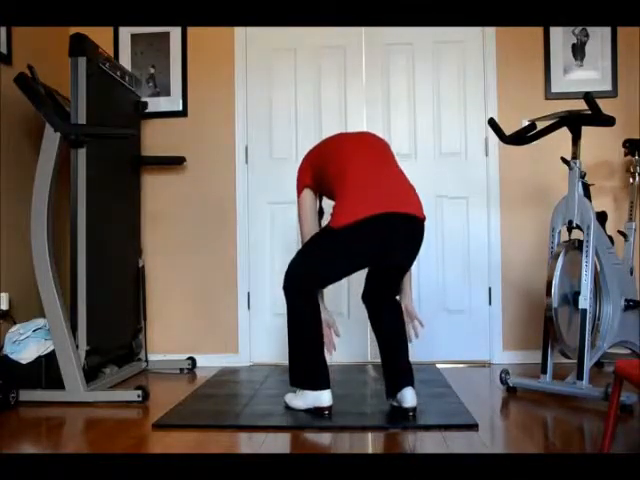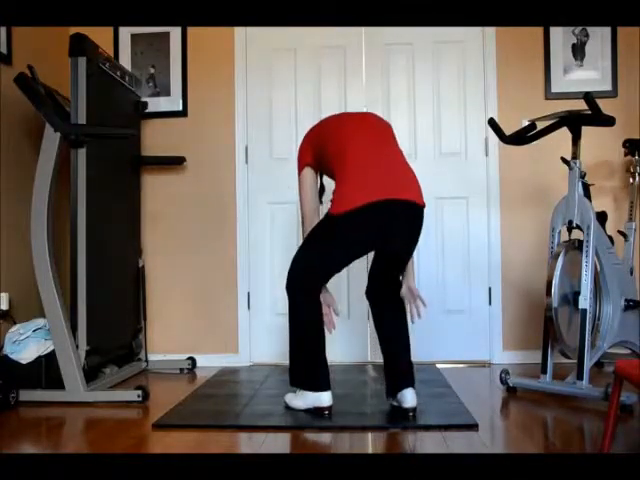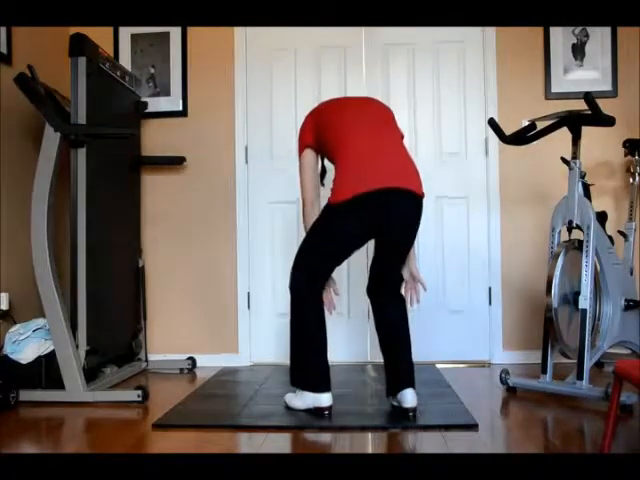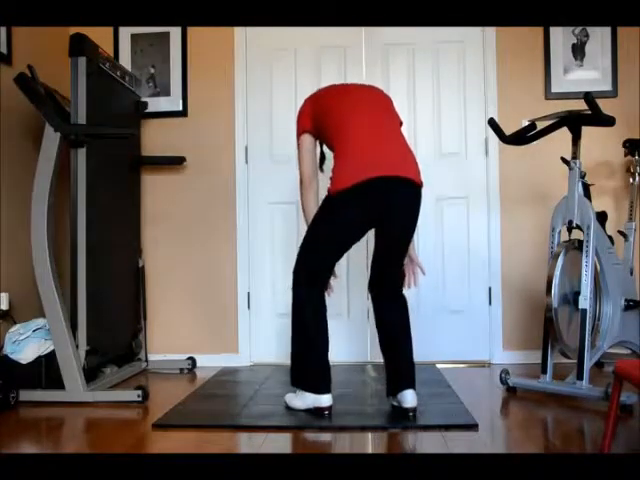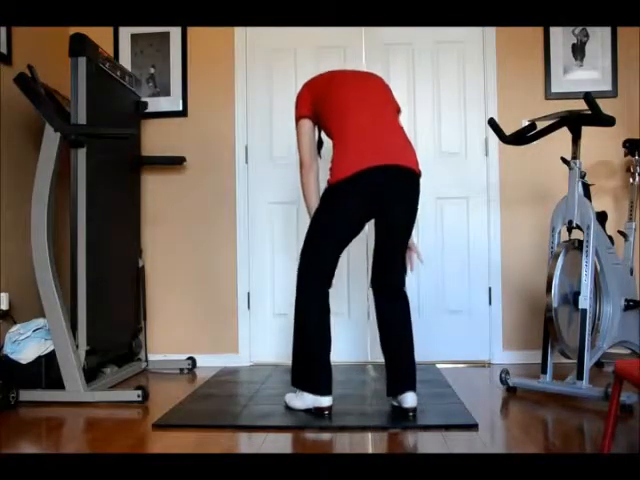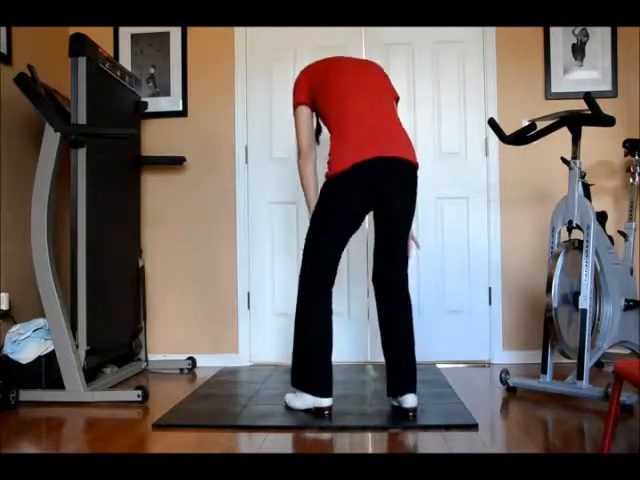
dt=0.3s
person 1, frame 1
left shoulder: (312, 161)
right shoulder: (376, 143)
left elbow: (311, 241)
left wrist: (321, 308)
right wrist: (405, 297)
left hip: (360, 222)
right hip: (412, 220)
left knee: (298, 284)
right knee: (381, 296)
left ankle: (315, 389)
right ankle: (403, 389)
person 1, frame 2
left shoulder: (313, 139)
right shoulder: (379, 124)
left elbow: (310, 217)
left wrist: (321, 287)
right wrist: (407, 277)
left hip: (358, 208)
right hip: (411, 206)
left knee: (301, 282)
right knee: (385, 290)
left ankle: (315, 390)
right ankle: (404, 389)
person 1, frame 3
left shoulder: (315, 120)
right shoulder: (380, 109)
left elbow: (311, 200)
left wrist: (322, 270)
right wrist: (408, 261)
left hip: (357, 196)
right hip: (409, 194)
left knee: (305, 281)
right knee: (386, 288)
left ankle: (315, 391)
right ankle: (404, 389)
person 1, frame 4
left shoulder: (312, 106)
right shoulder: (379, 96)
left elbow: (309, 181)
left wrist: (320, 243)
right wrist: (405, 244)
left hip: (356, 186)
right hip: (408, 184)
left knee: (308, 279)
right knee: (388, 286)
left ankle: (315, 391)
right ankle: (404, 389)
person 1, frame 5
left shoulder: (311, 90)
right shoulder: (376, 83)
left elbow: (308, 165)
left wrist: (320, 228)
right wrist: (402, 232)
left hip: (355, 176)
right hip: (405, 172)
left knee: (313, 277)
right knee: (390, 283)
left ankle: (316, 391)
right ankle: (404, 390)
person 1, frame 6
left shoulder: (309, 77)
right shoulder: (375, 71)
left elbow: (306, 152)
left wrist: (316, 215)
right wrist: (399, 220)
left hip: (353, 170)
right hip: (403, 165)
left knee: (317, 277)
right knee: (392, 280)
left ankle: (315, 391)
right ankle: (405, 391)
